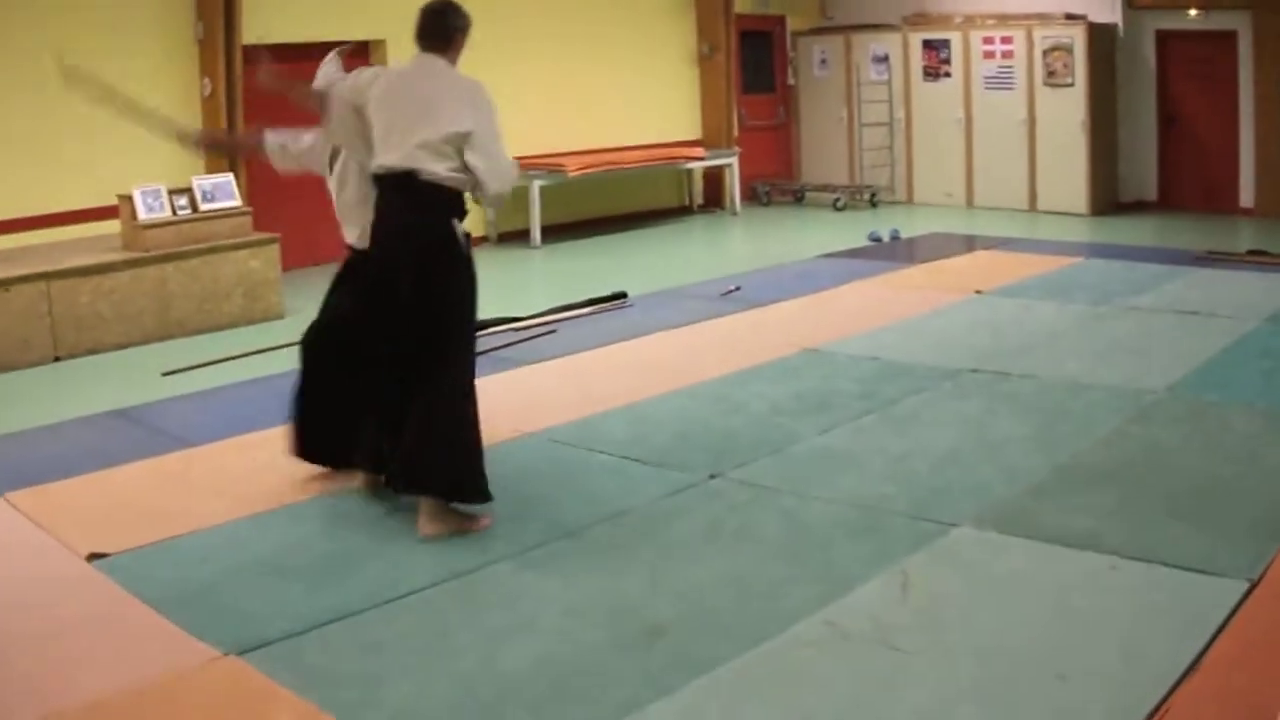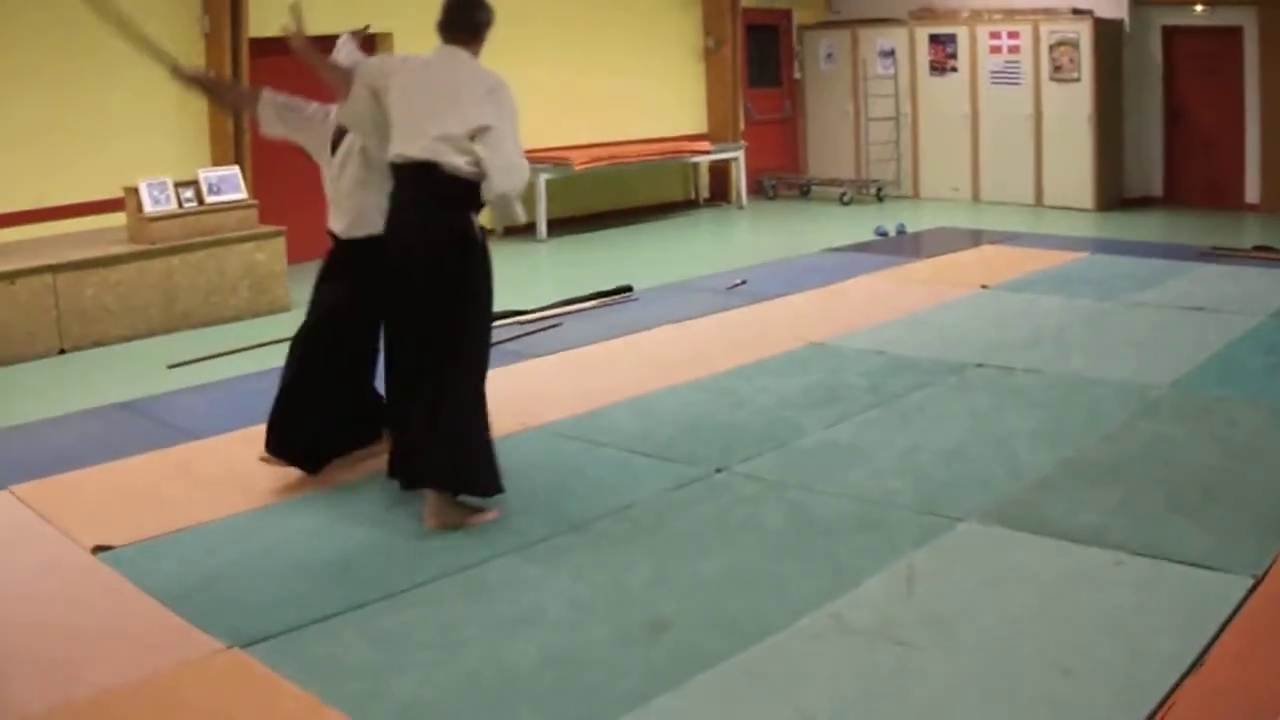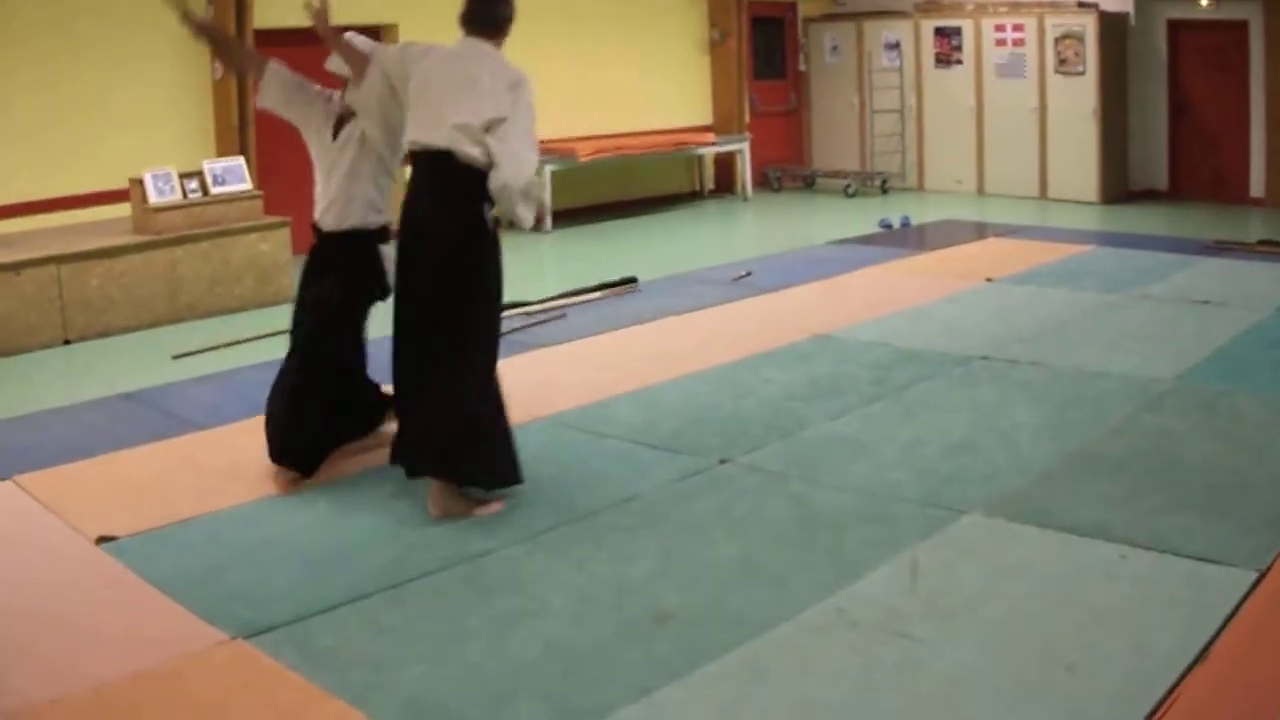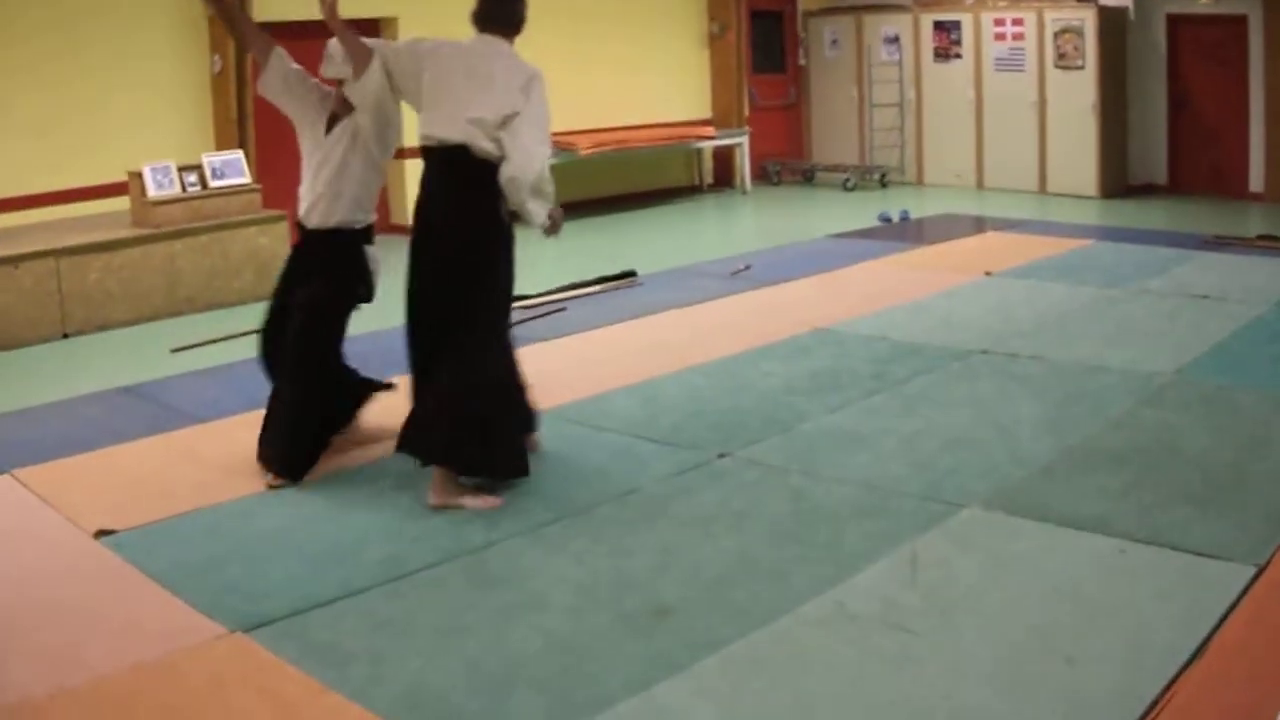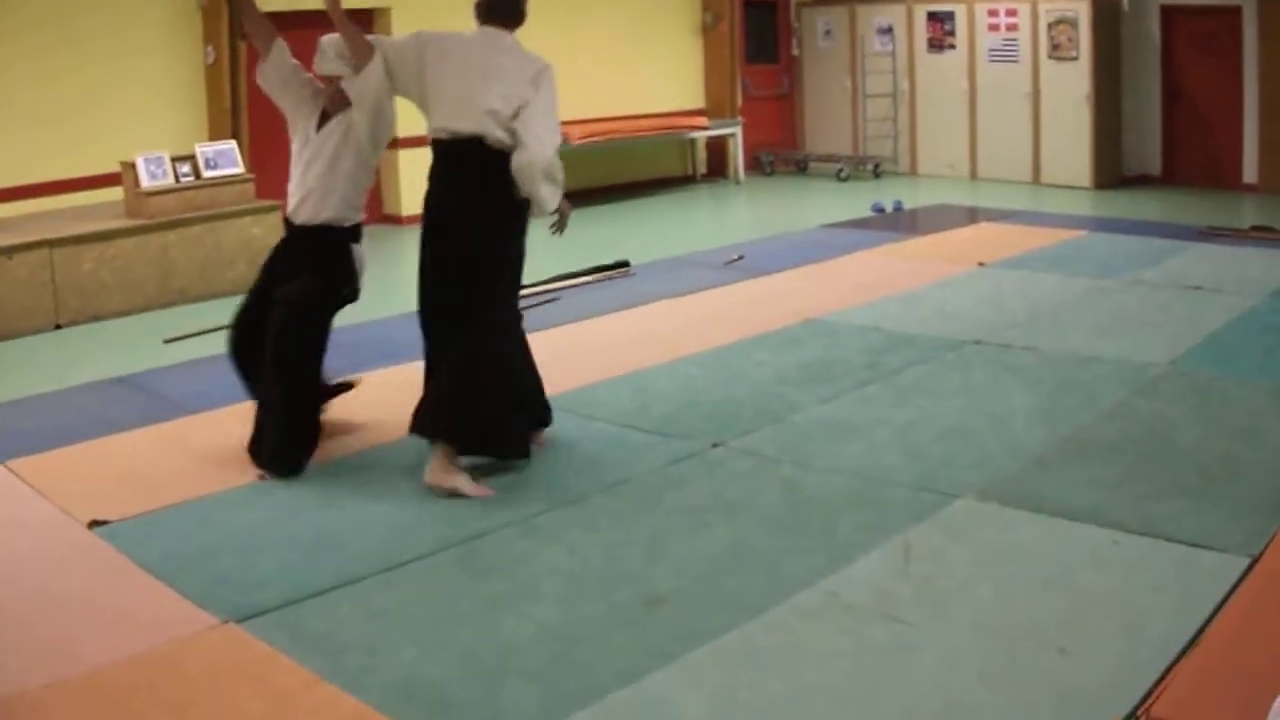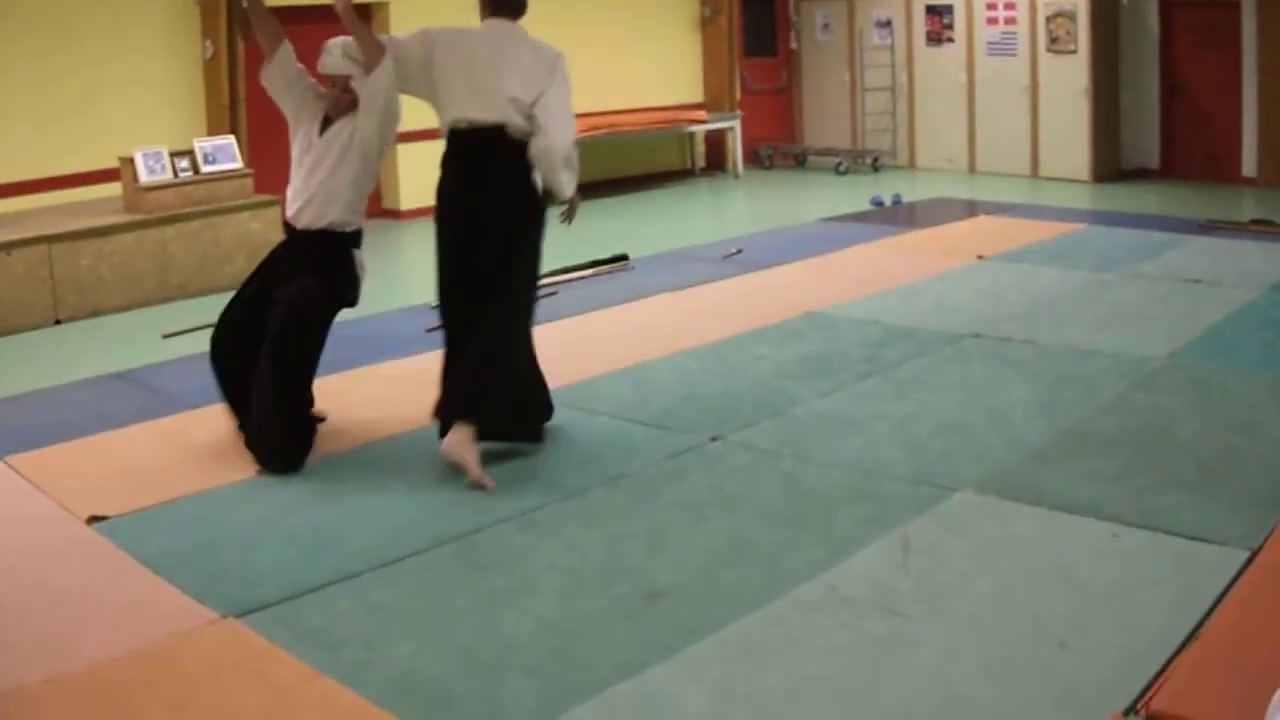
dt=0.1s
person 1, frame 1
left shoulder: (379, 83)
right shoulder: (466, 93)
left elbow: (331, 101)
right elbow: (496, 177)
right wrist: (467, 178)
left hip: (388, 223)
right hip: (434, 227)
left knee: (393, 350)
right knee: (444, 360)
left ankle: (392, 465)
right ankle: (436, 503)
person 1, frame 2
left shoulder: (399, 71)
right shoulder: (488, 87)
left elbow: (348, 77)
right elbow: (506, 175)
left wrist: (309, 51)
right wrist: (512, 211)
left hip: (404, 212)
right hip: (451, 219)
left knee: (410, 339)
right knee: (456, 353)
left ankle: (413, 460)
right ankle: (441, 494)
person 1, frame 3
left shoulder: (421, 59)
right shoulder: (509, 80)
left elbow: (368, 62)
right elbow: (514, 167)
right wrist: (531, 210)
left hip: (420, 201)
right hip: (465, 208)
left knee: (428, 329)
right knee: (463, 340)
left ankle: (479, 448)
right ankle: (447, 485)
person 1, frame 4
left shoulder: (432, 56)
right shoulder: (522, 77)
left elbow: (374, 59)
right elbow: (525, 162)
right wrist: (545, 210)
left hip: (434, 195)
right hip: (479, 202)
left knee: (441, 322)
right knee: (473, 332)
left ankle: (513, 430)
right ankle: (446, 474)
person 1, frame 5
left shoulder: (436, 48)
right shoulder: (532, 69)
left elbow: (372, 53)
right elbow: (537, 149)
right wrist: (553, 200)
left hip: (446, 188)
right hip: (494, 193)
left knee: (453, 309)
right knee: (485, 317)
left ankle: (519, 422)
right ankle: (443, 457)
person 1, frame 6
left shoulder: (446, 43)
right shoulder: (545, 58)
left elbow: (381, 54)
right elbow: (554, 138)
right wrist: (566, 189)
left hip: (459, 178)
right hip: (509, 181)
left knee: (468, 301)
right knee: (504, 303)
left ankle: (520, 413)
right ankle: (464, 427)
person 2, frame 1
right shoulder: (326, 144)
right elbow: (268, 144)
right wrist: (210, 140)
right hip: (362, 263)
left knee: (328, 347)
right knee: (336, 351)
person 2, frame 2
right shoulder: (325, 122)
right elbow: (260, 102)
right wrist: (202, 81)
left hip: (370, 257)
right hip: (346, 252)
left knee: (318, 347)
right knee: (330, 346)
left ankle: (293, 444)
right ankle: (362, 431)
person 2, frame 3
left shoulder: (383, 121)
right shoulder: (320, 109)
right elbow: (260, 69)
left hip: (360, 254)
right hip: (329, 247)
left knee: (317, 351)
right knee: (332, 349)
left ankle: (296, 451)
right ankle: (366, 414)
person 2, frame 4
left shoulder: (376, 119)
right shoulder: (314, 106)
left elbow: (368, 74)
right elbow: (266, 54)
left hip: (342, 254)
right hip: (310, 246)
left knee: (303, 349)
right knee: (278, 343)
left ankle: (287, 457)
right ankle: (341, 407)
person 2, frame 5
left shoulder: (367, 120)
right shoulder: (305, 102)
left elbow: (368, 66)
right elbow: (268, 46)
left hip: (331, 251)
right hip: (295, 241)
left knee: (287, 345)
right knee: (250, 333)
left ankle: (282, 450)
right ankle: (310, 403)
person 2, frame 6
left shoulder: (372, 124)
right shoulder: (307, 107)
left elbow: (382, 67)
right elbow: (274, 48)
left hip: (331, 256)
right hip: (294, 246)
left knee: (286, 344)
right knee: (235, 330)
left ankle: (279, 448)
right ankle: (267, 421)
